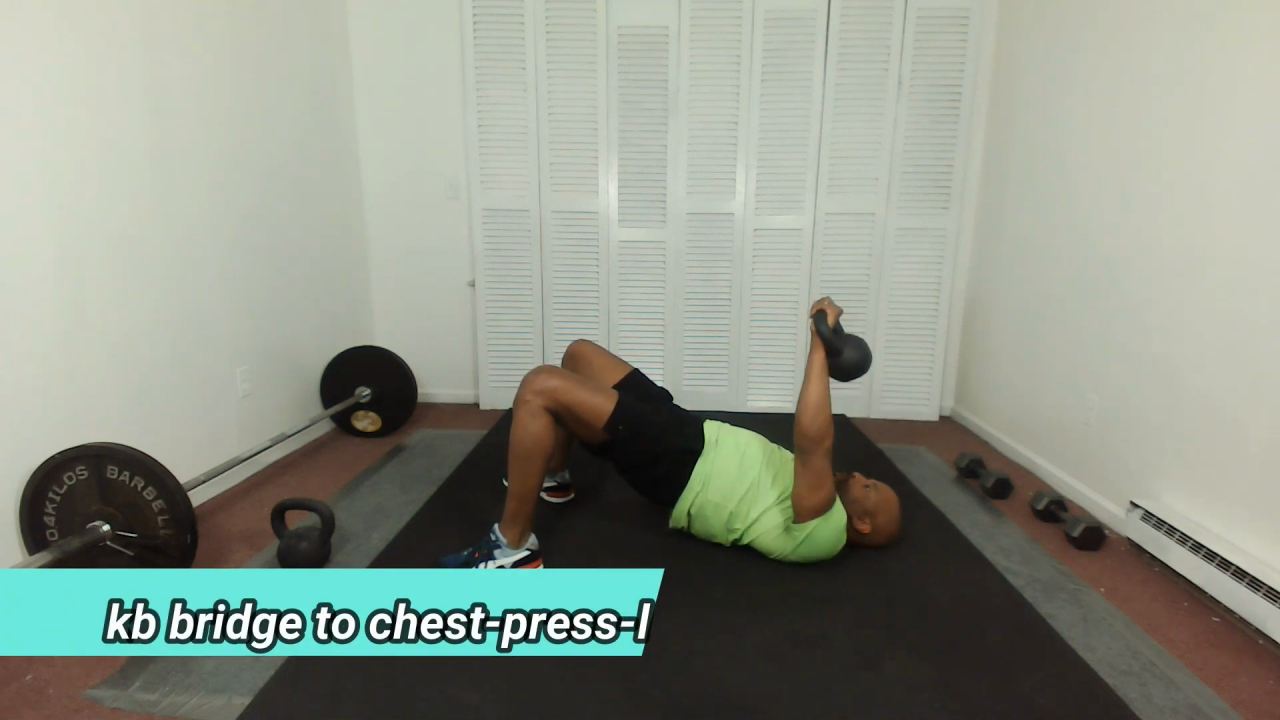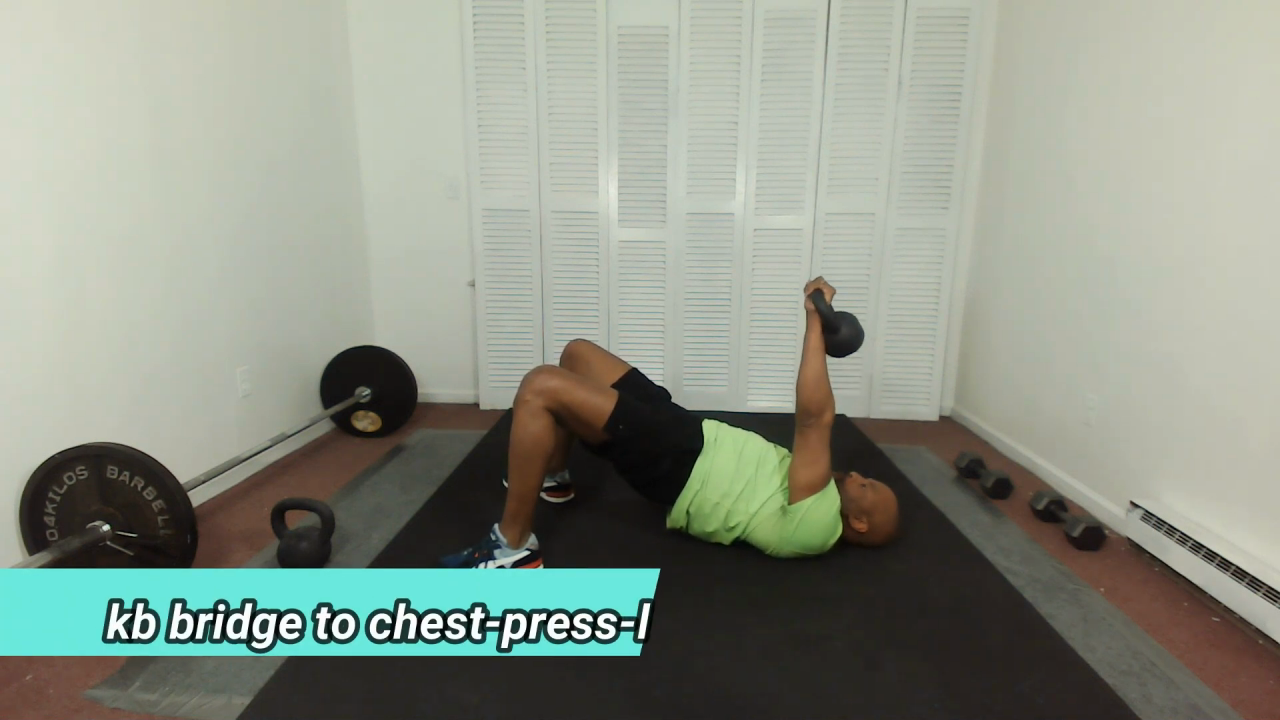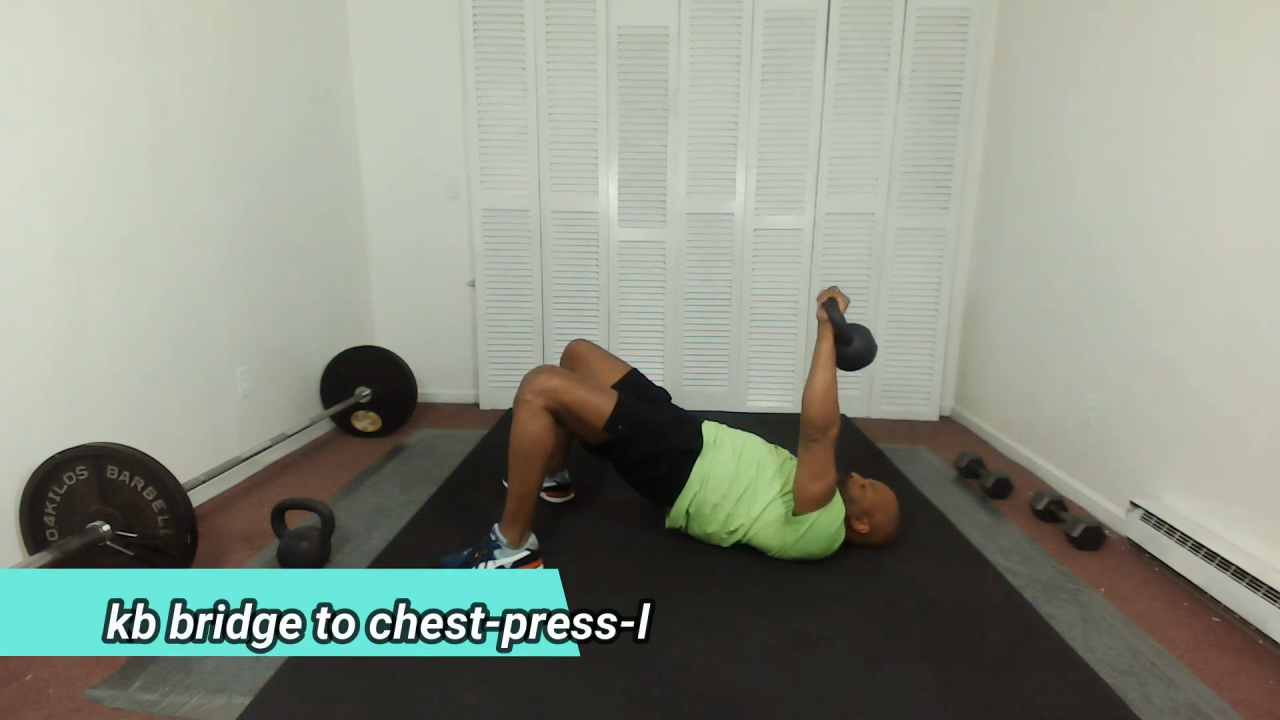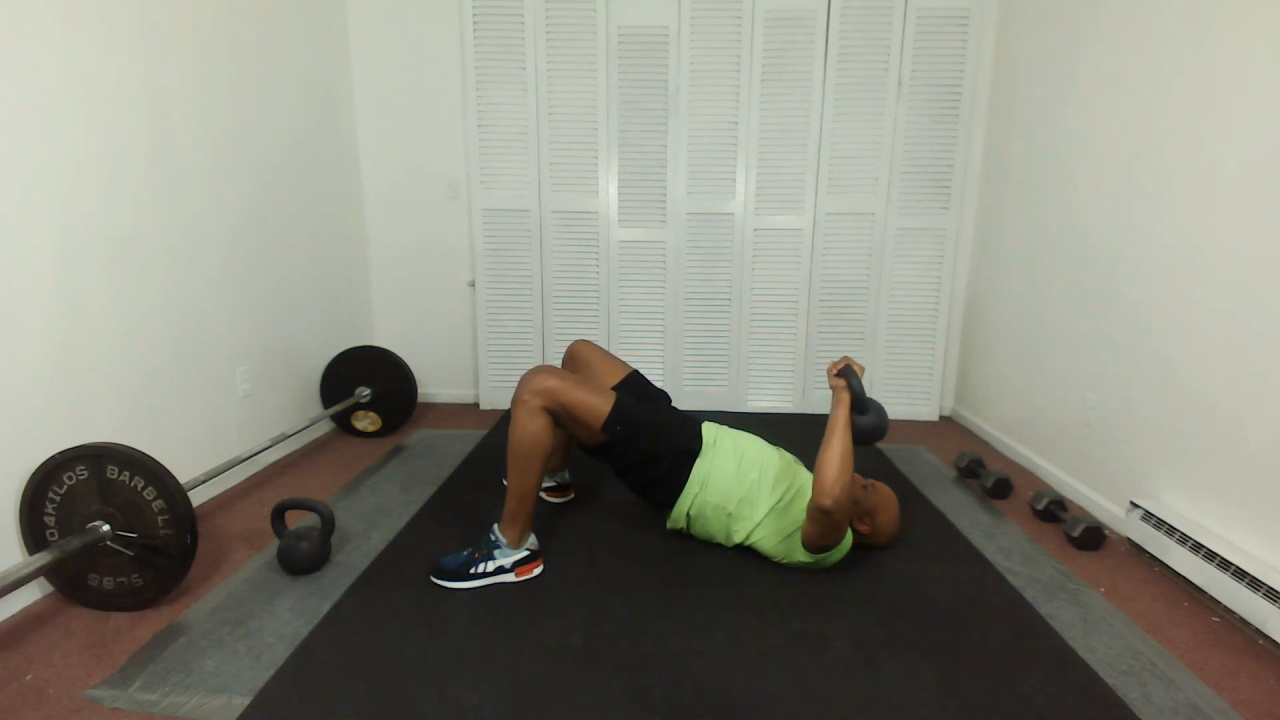
dt=0.5s
person 1, frame 1
left shoulder: (824, 533)
right shoulder: (821, 500)
left elbow: (814, 440)
left wrist: (820, 344)
left hip: (677, 467)
right hip: (689, 436)
left knee: (540, 388)
right knee: (580, 353)
left ankle: (513, 546)
right ankle: (552, 479)
person 1, frame 2
left shoulder: (818, 522)
right shoulder: (824, 507)
left elbow: (815, 416)
left wrist: (815, 320)
left hip: (675, 466)
right hip: (687, 434)
left knee: (540, 388)
right knee: (578, 352)
left ankle: (513, 546)
right ankle: (552, 477)
person 1, frame 3
left shoulder: (822, 527)
right shoulder: (816, 505)
left elbow: (819, 430)
left wrist: (827, 330)
left hip: (675, 466)
right hip: (690, 440)
left knee: (539, 387)
right knee: (577, 352)
left ankle: (513, 548)
right ankle: (552, 478)
person 1, frame 4
left shoulder: (828, 541)
right shoulder: (809, 494)
left elbow: (828, 499)
left wrist: (842, 397)
left hip: (676, 468)
right hip: (690, 438)
left knee: (538, 388)
right knee: (580, 354)
left ankle: (513, 548)
right ankle: (552, 478)
